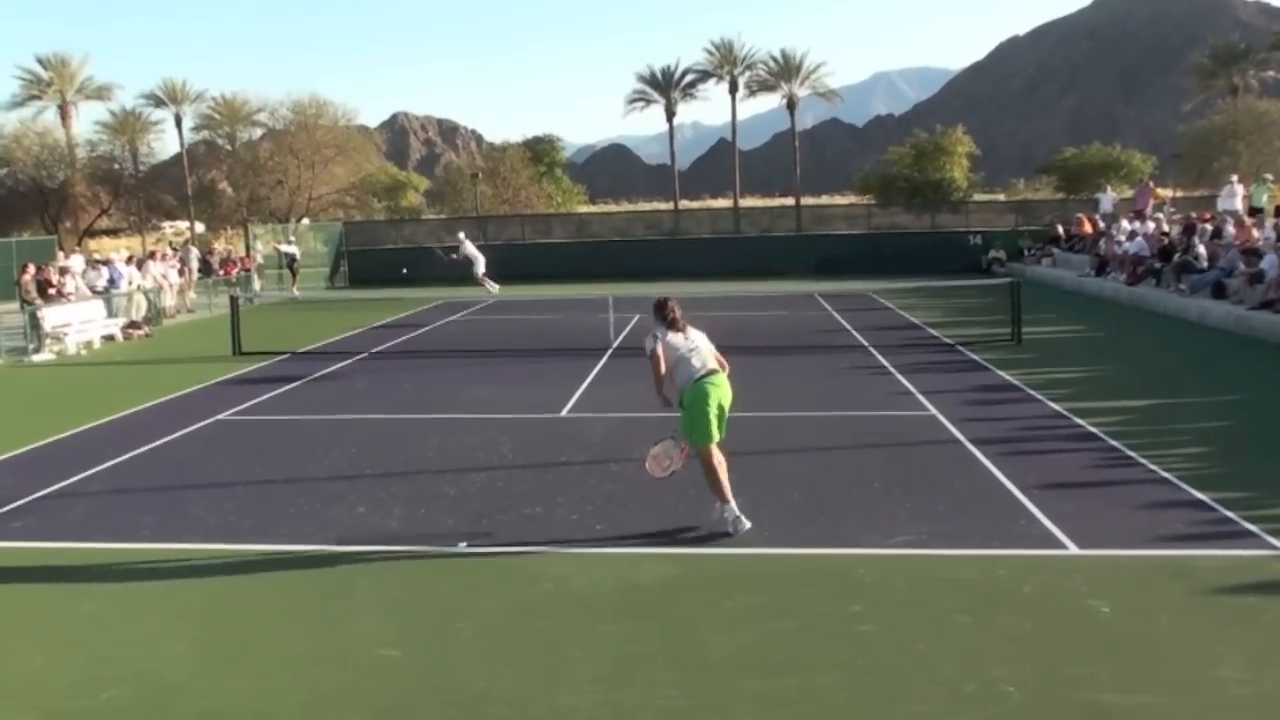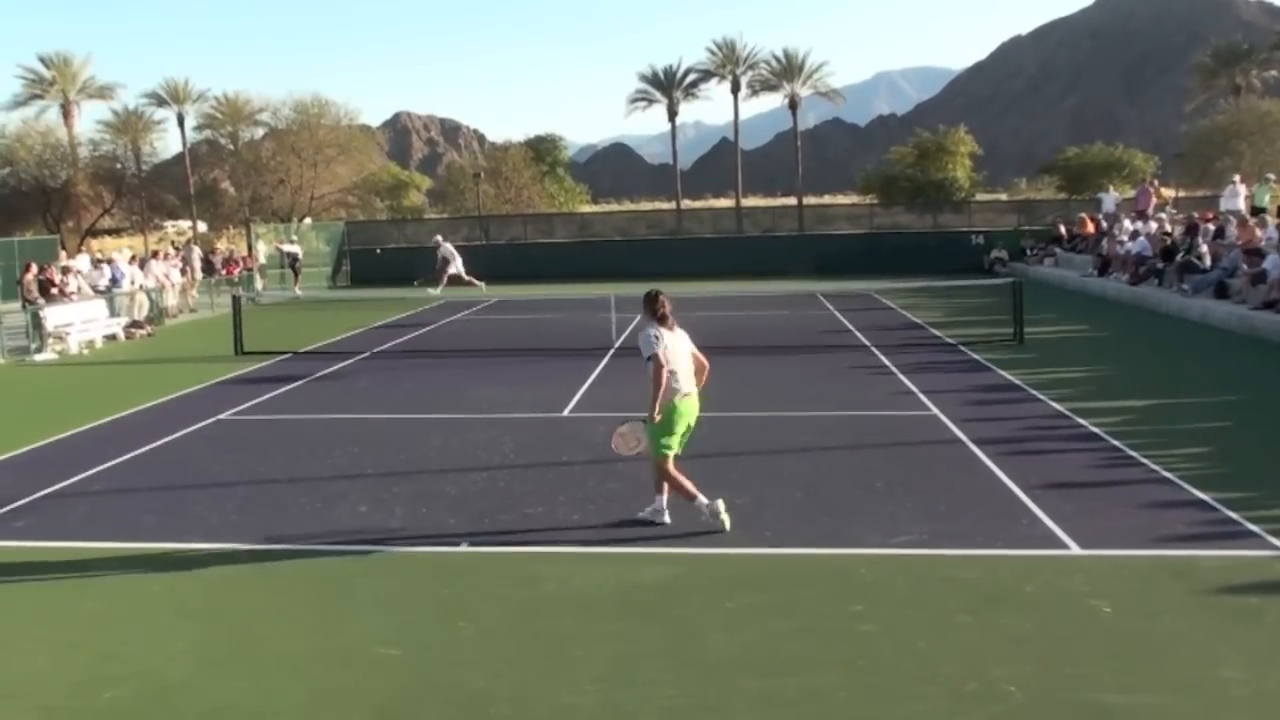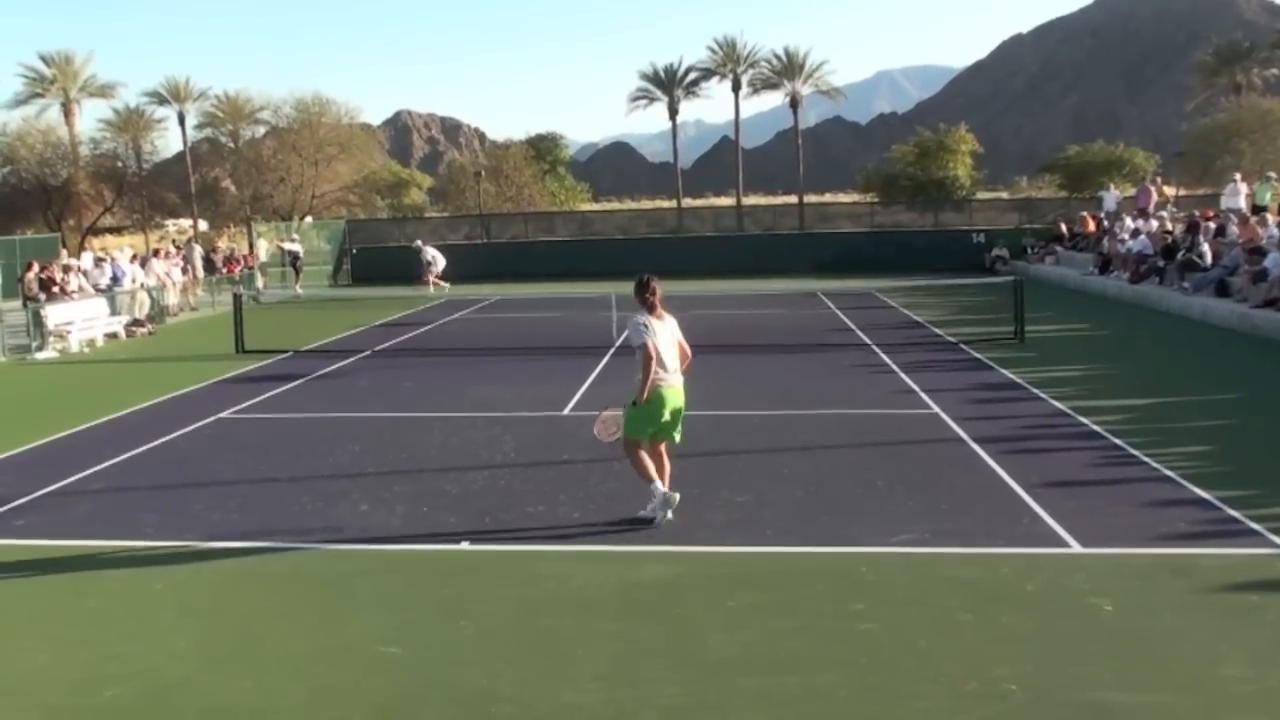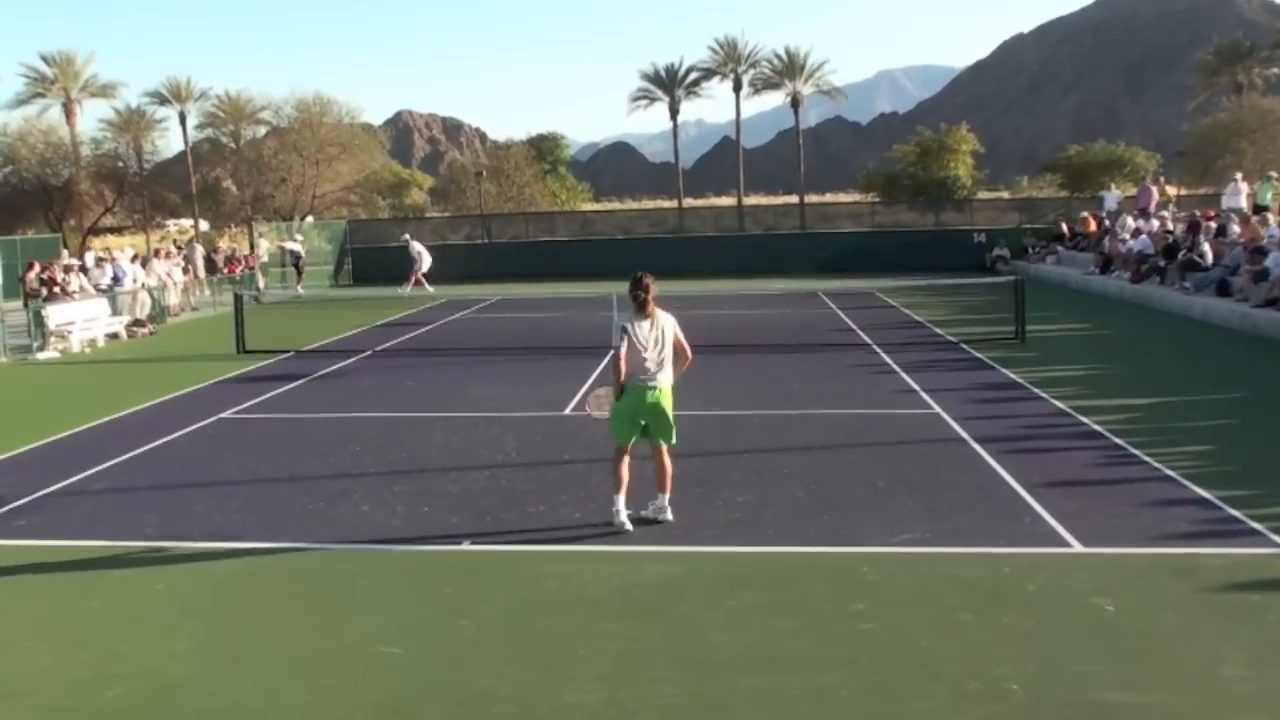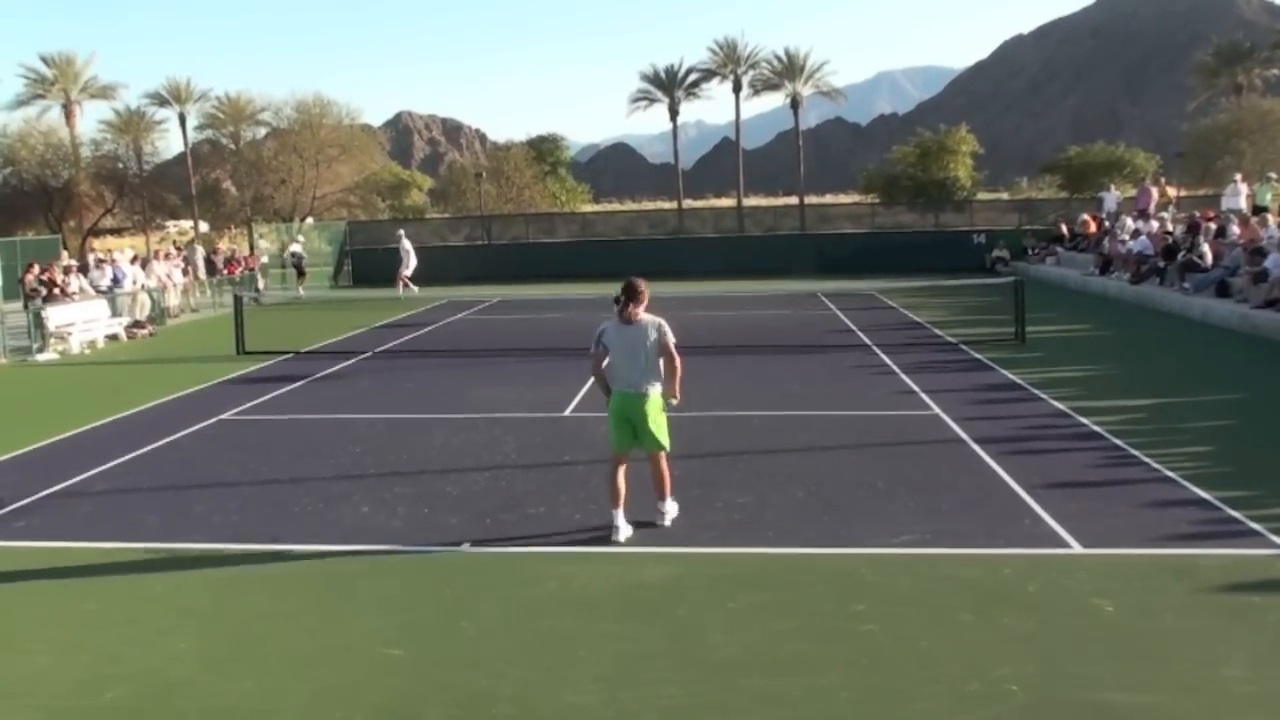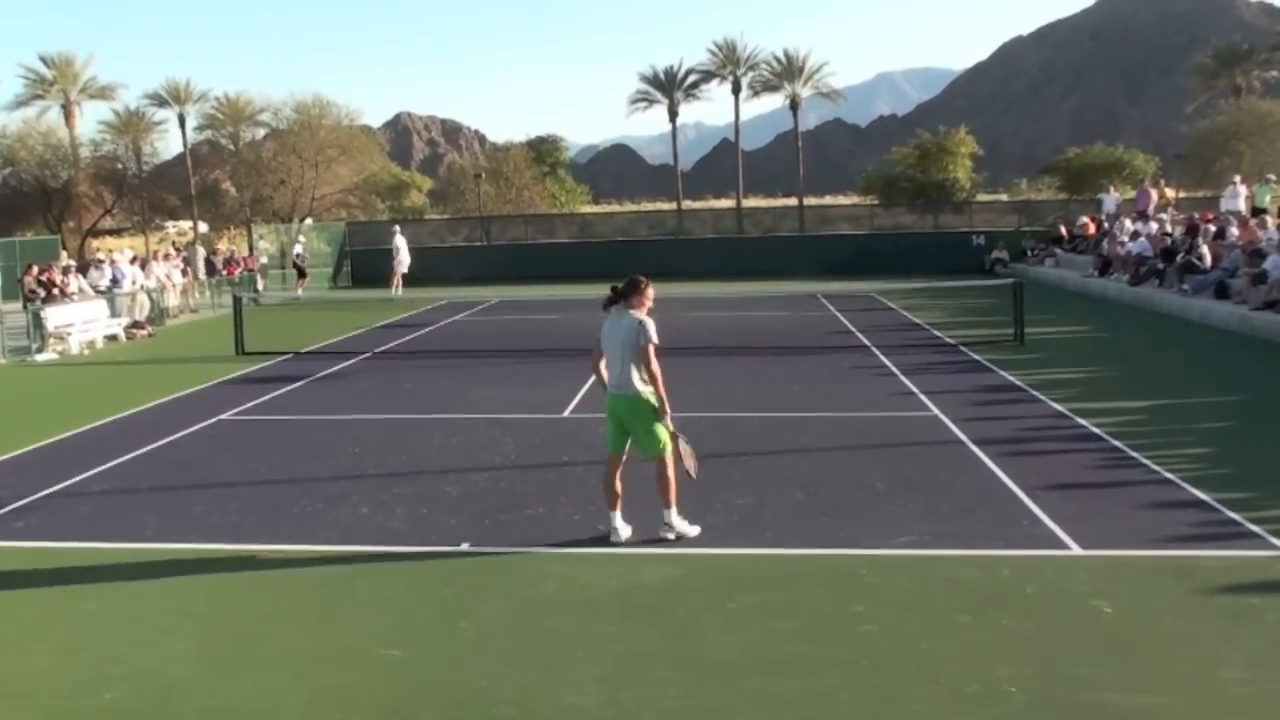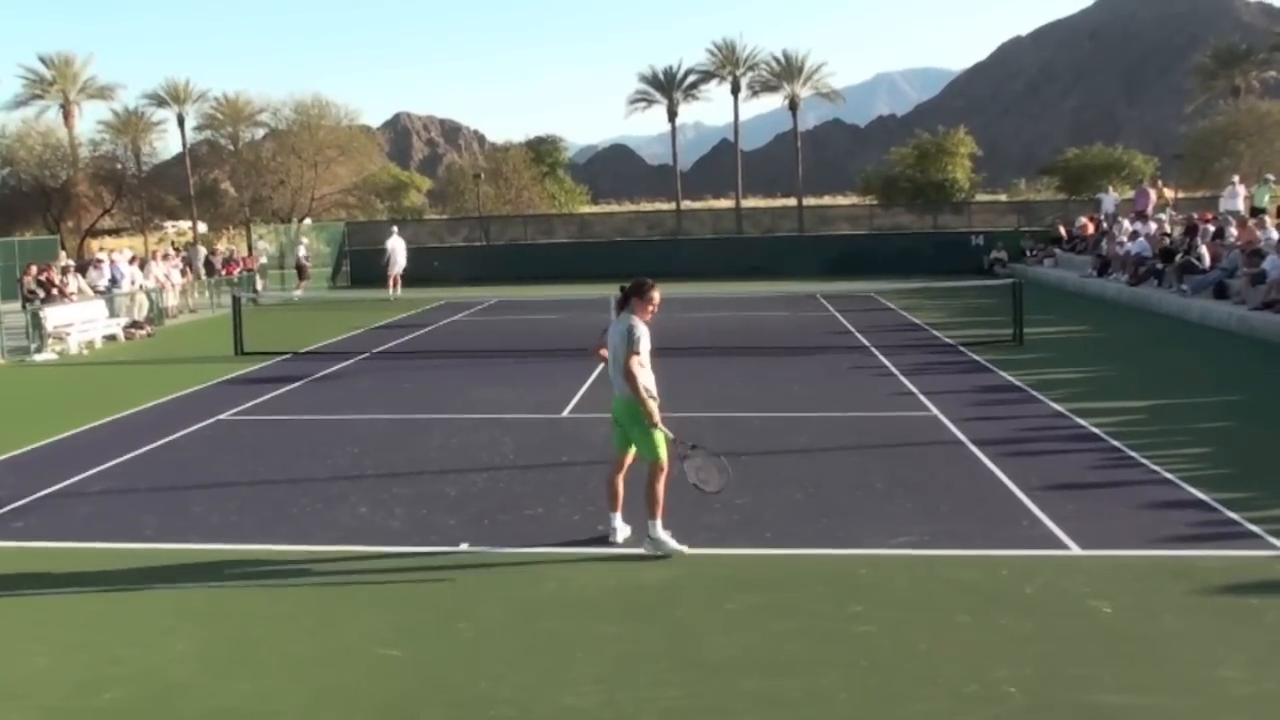
dt=0.2s
person 1, frame 1
left shoulder: (657, 337)
right shoulder: (696, 333)
left elbow: (658, 362)
right elbow: (723, 365)
left wrist: (661, 395)
left hip: (697, 391)
right hip: (721, 384)
left knee: (707, 458)
right knee: (711, 447)
left ankle: (734, 516)
right ankle: (725, 505)
person 1, frame 2
left shoulder: (649, 335)
right shoulder: (680, 333)
left elbow: (660, 367)
right elbow: (703, 365)
left wrist: (654, 407)
left hip: (672, 405)
right hip: (690, 402)
left knee: (663, 467)
right knee: (662, 457)
left ankle: (708, 506)
right ankle: (660, 508)
person 1, frame 3
left shoulder: (638, 323)
right shoulder: (670, 320)
left elbow: (650, 358)
right elbow: (687, 355)
left wrist: (641, 394)
left hip: (656, 393)
right hip: (676, 391)
left knee: (632, 445)
right knee: (658, 448)
left ankle: (662, 494)
right ankle: (661, 503)
person 1, frame 4
left shoulder: (626, 325)
right shoulder: (668, 319)
left elbow: (619, 360)
right elbow: (686, 355)
left wrist: (618, 388)
left hip: (634, 394)
right hip: (662, 393)
left knee: (622, 452)
right knee: (661, 451)
left ankle: (620, 510)
right ankle: (662, 505)
person 1, frame 5
left shoulder: (606, 329)
right shoulder: (658, 324)
left elbow: (596, 368)
right elbow: (674, 363)
left wrist: (609, 394)
right wrist: (673, 390)
left hip: (621, 400)
right hip: (650, 400)
left knee: (619, 462)
right knee: (658, 458)
left ankle: (619, 525)
right ankle: (664, 510)
person 1, frame 6
left shoulder: (608, 324)
right shoulder: (643, 323)
left elbow: (597, 364)
right elbow: (650, 363)
right wrist: (663, 401)
left hip: (614, 400)
right hip: (640, 401)
left knee: (614, 464)
right knee: (665, 460)
left ankle: (616, 526)
right ankle: (671, 522)
person 1, frame 7
left shoulder: (617, 324)
right shoulder: (636, 328)
left elbow: (601, 350)
right elbow: (630, 371)
right wrist: (650, 407)
left hip: (621, 403)
right hip: (637, 406)
left knee: (619, 466)
right knee: (658, 468)
left ankle: (616, 527)
right ankle: (655, 535)
